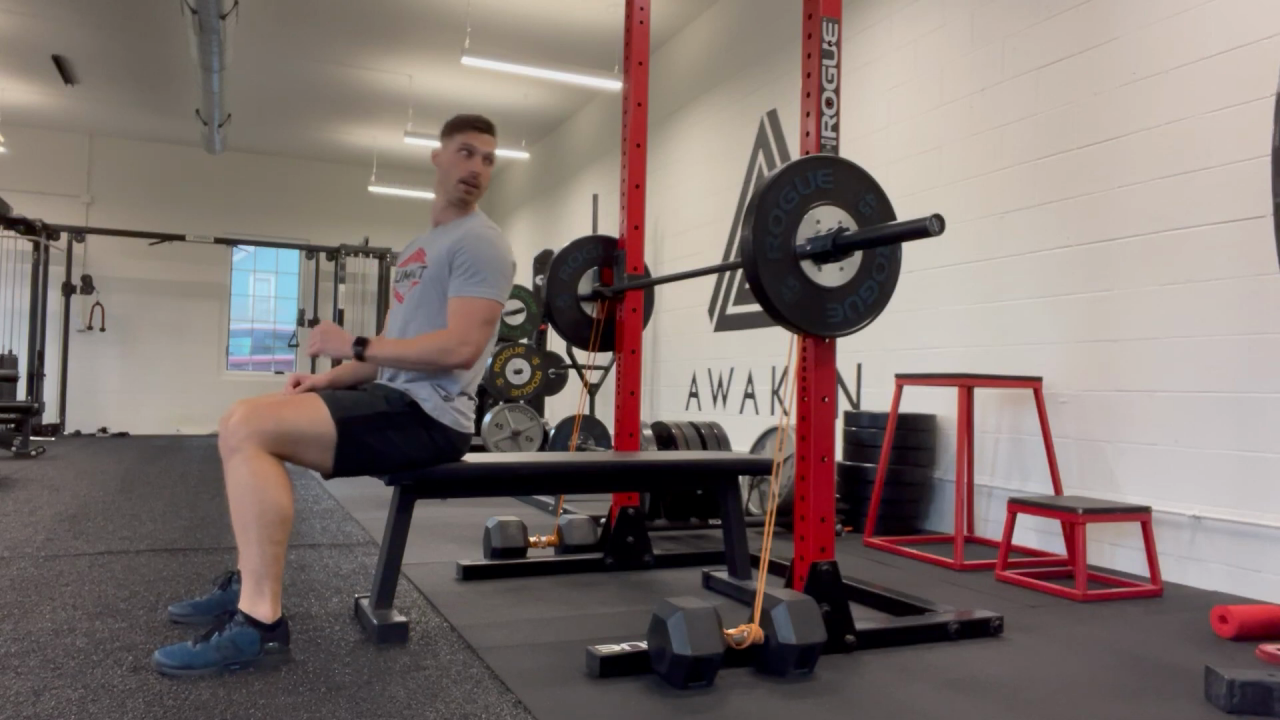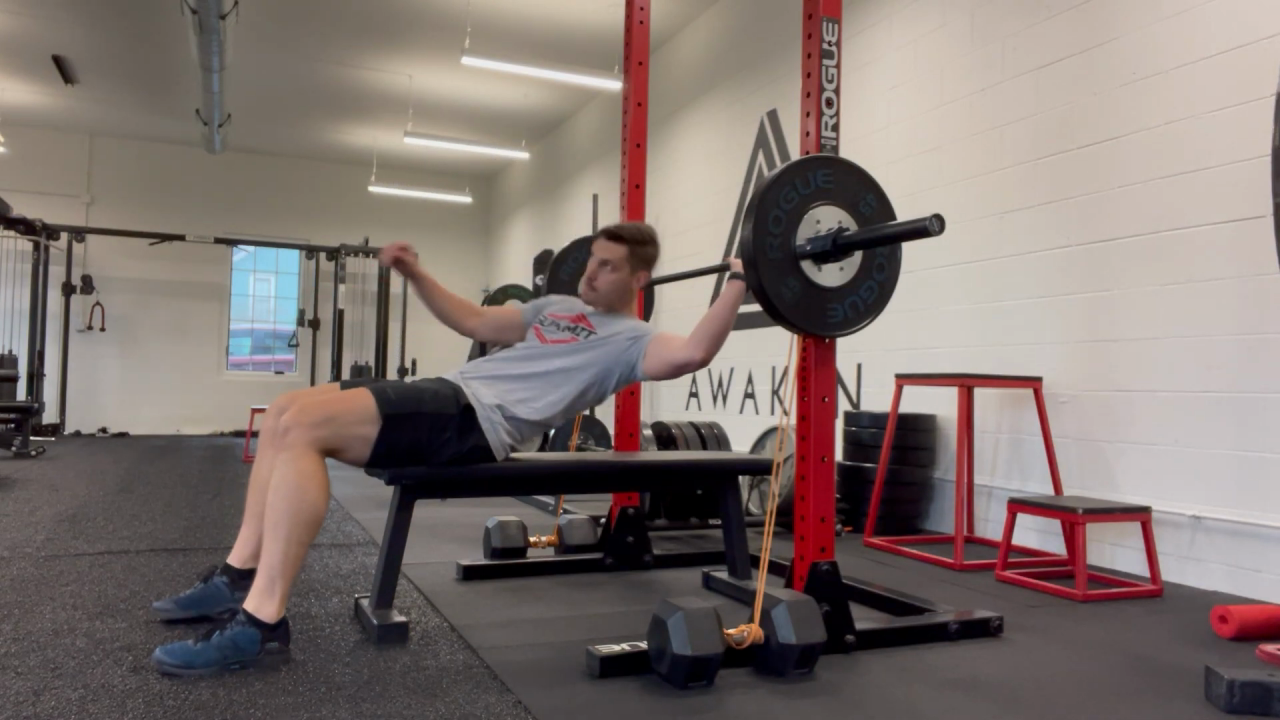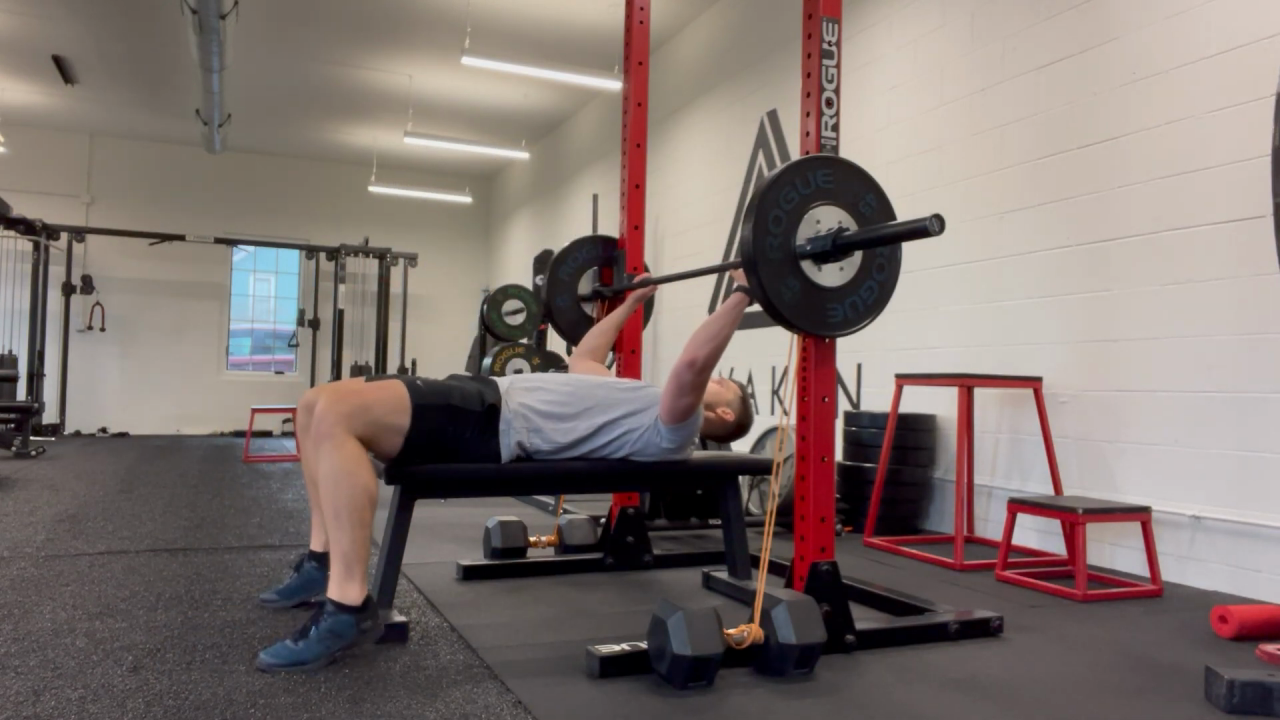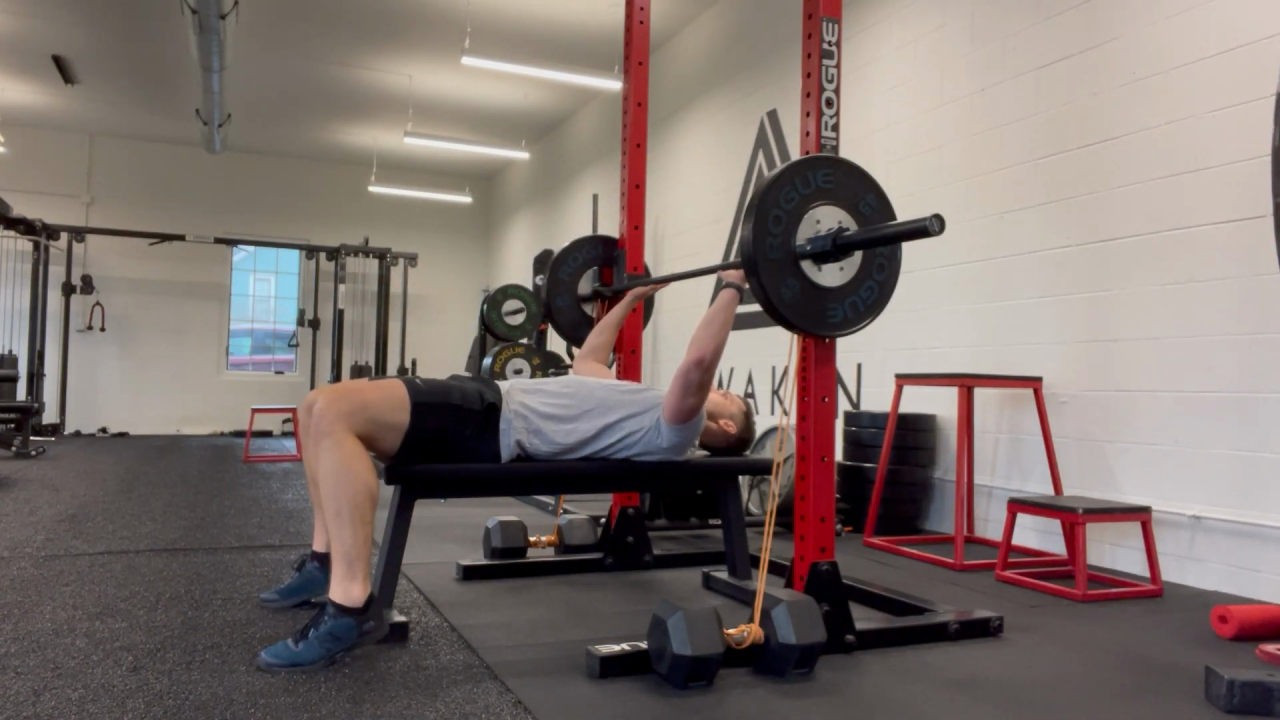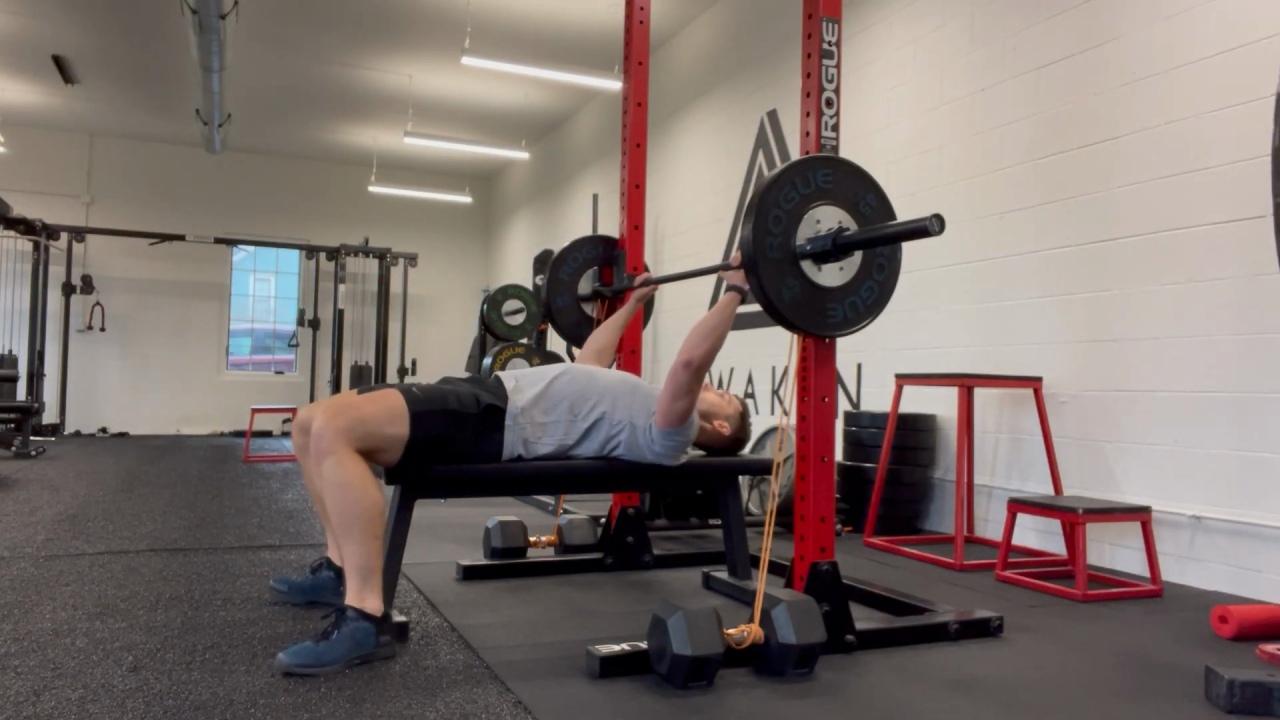
dt=1s
person 1, frame 1
left shoulder: (479, 242)
right shoulder: (423, 244)
left elbow: (461, 347)
left wrist: (355, 348)
right wrist: (331, 376)
left hip: (426, 417)
right hip: (400, 402)
left knee: (246, 426)
right knee: (249, 425)
left ankle: (261, 623)
right ankle: (250, 583)
person 1, frame 2
left shoulder: (632, 339)
right shoulder: (558, 307)
left elbow: (692, 352)
right elbow: (472, 320)
left wrist: (737, 281)
right wrist: (416, 274)
left hip: (472, 422)
right hip: (448, 394)
left knee: (300, 426)
right knee: (286, 411)
left ankle: (260, 624)
right ankle: (240, 574)
person 1, frame 3
left shoulder: (673, 430)
right shoulder: (641, 404)
left elbow: (691, 360)
right elbow: (583, 358)
left wrist: (741, 293)
right wrist: (632, 302)
left hip: (496, 427)
left knee: (335, 416)
right knee: (317, 406)
left ankle: (348, 606)
right ankle: (325, 560)
person 1, frame 4
left shoulder: (674, 432)
right shoulder: (643, 407)
left elbow: (697, 361)
right elbow: (587, 360)
left wrist: (732, 289)
right wrist: (630, 299)
left hip: (496, 428)
right hip: (492, 403)
left knee: (335, 414)
right knee: (320, 407)
left ankle: (351, 607)
right ankle: (326, 561)
person 1, frame 5
left shoulder: (669, 436)
right shoulder: (641, 408)
left elbow: (689, 361)
right elbow: (588, 359)
left wrist: (735, 292)
right wrist: (632, 304)
left hip: (496, 425)
left knee: (332, 432)
right knee: (312, 423)
left ankle: (364, 617)
right ankle: (341, 568)
